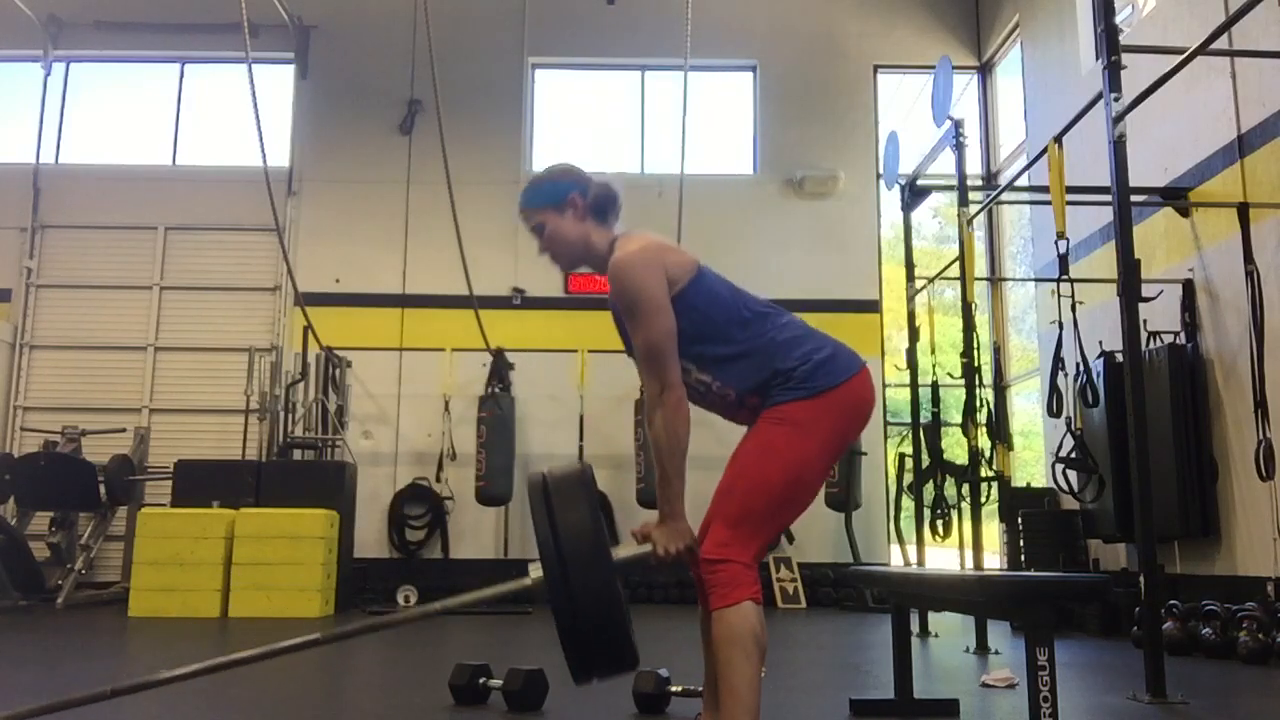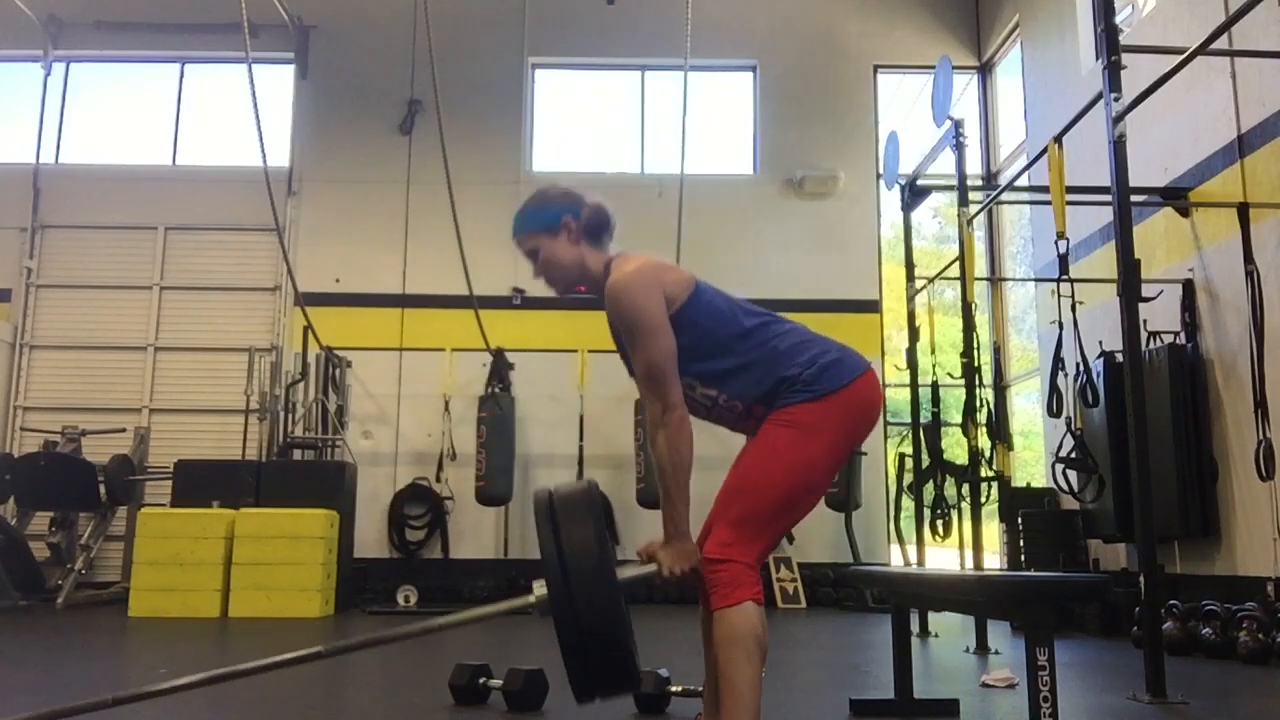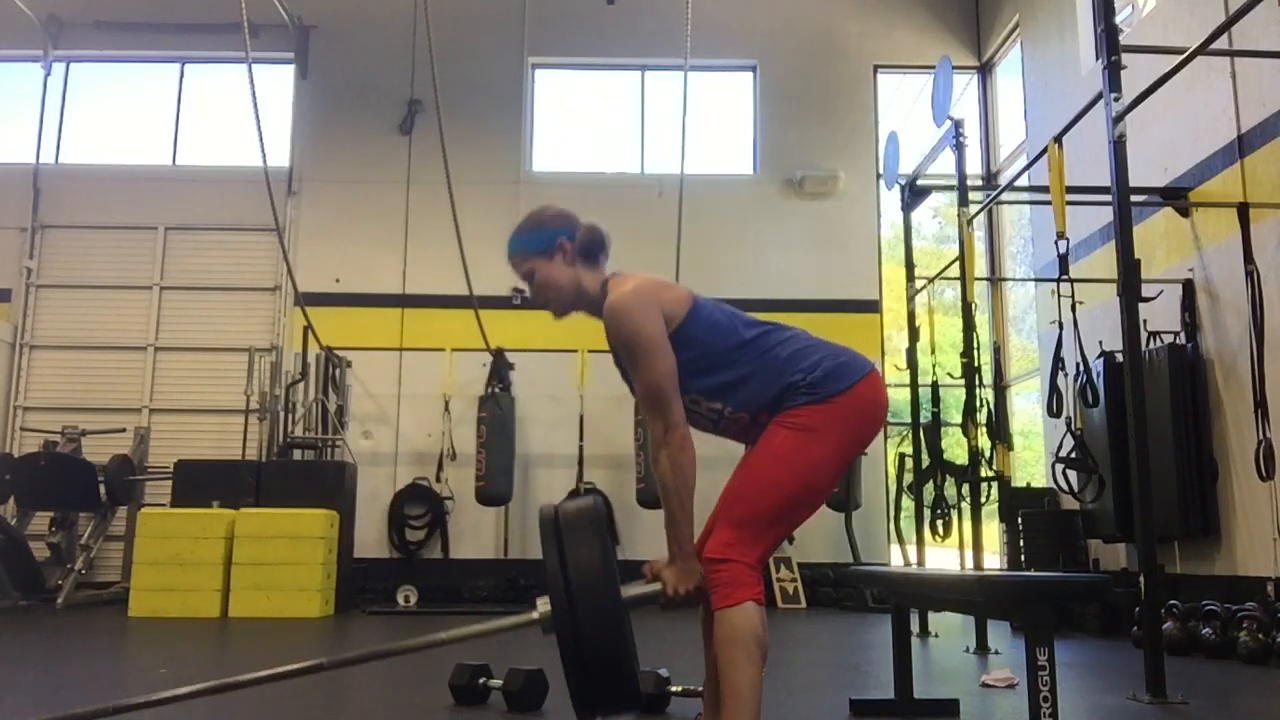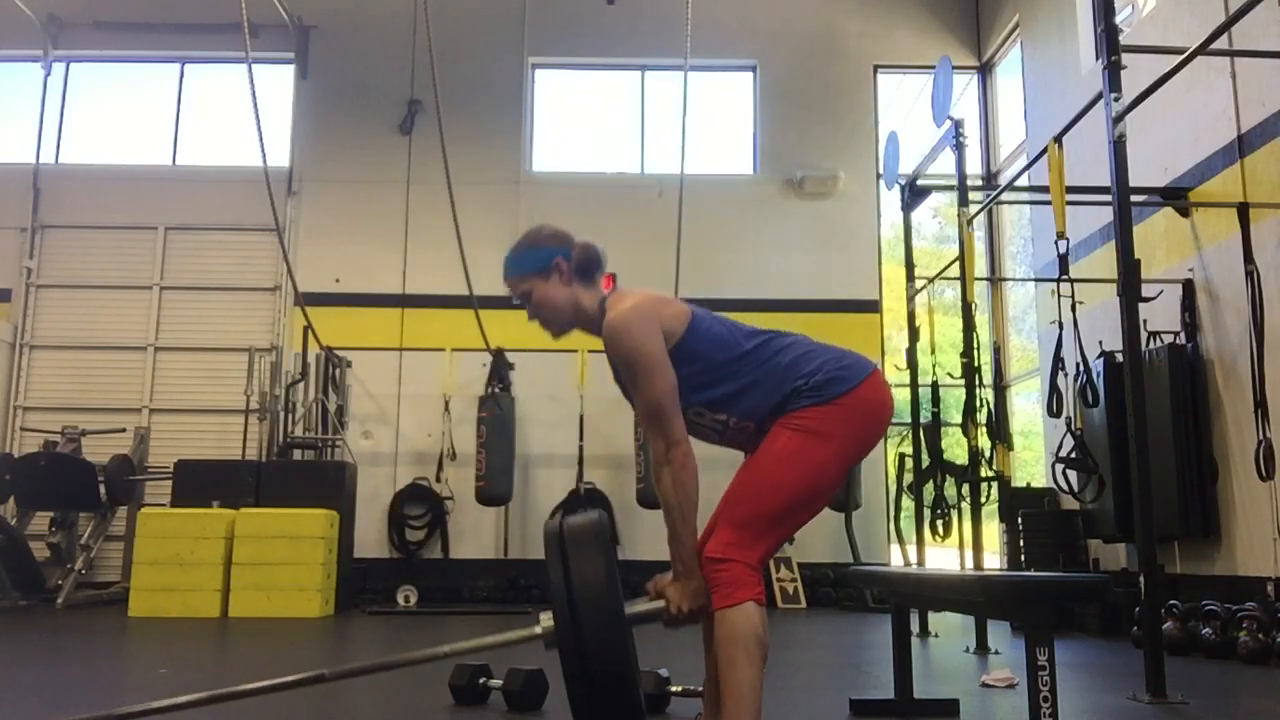
dt=0.1s
person 1, frame 1
left shoulder: (632, 260)
right shoulder: (627, 273)
left elbow: (669, 395)
right elbow: (662, 397)
left wrist: (671, 518)
right wrist: (671, 517)
left hip: (821, 390)
right hip: (811, 396)
left knee: (725, 559)
right knee: (717, 558)
person 1, frame 2
left shoulder: (630, 281)
right shoulder: (626, 291)
left elbow: (671, 415)
right elbow: (663, 416)
left wrist: (676, 538)
right wrist: (677, 538)
left hip: (826, 394)
right hip: (814, 401)
left knee: (728, 560)
right knee: (718, 561)
person 1, frame 3
left shoulder: (627, 301)
right shoulder: (624, 311)
left elbow: (674, 433)
right elbow: (664, 436)
left wrist: (682, 556)
right wrist: (685, 555)
left hip: (836, 395)
right hip: (825, 401)
left knee: (728, 561)
right knee: (720, 560)
person 1, frame 4
left shoulder: (627, 319)
right shoulder: (625, 326)
left elbow: (676, 450)
right elbow: (665, 452)
left wrist: (686, 573)
right wrist: (688, 569)
left hip: (838, 399)
right hip: (830, 405)
left knee: (729, 561)
right knee: (720, 561)
